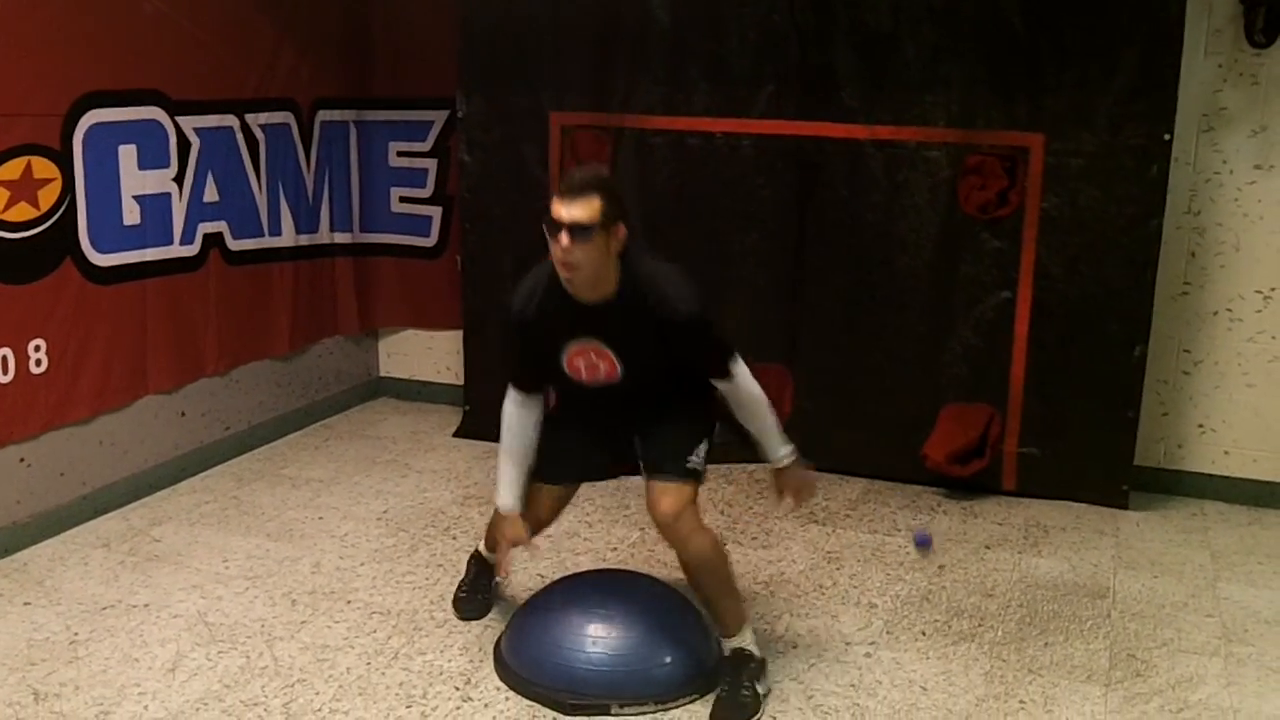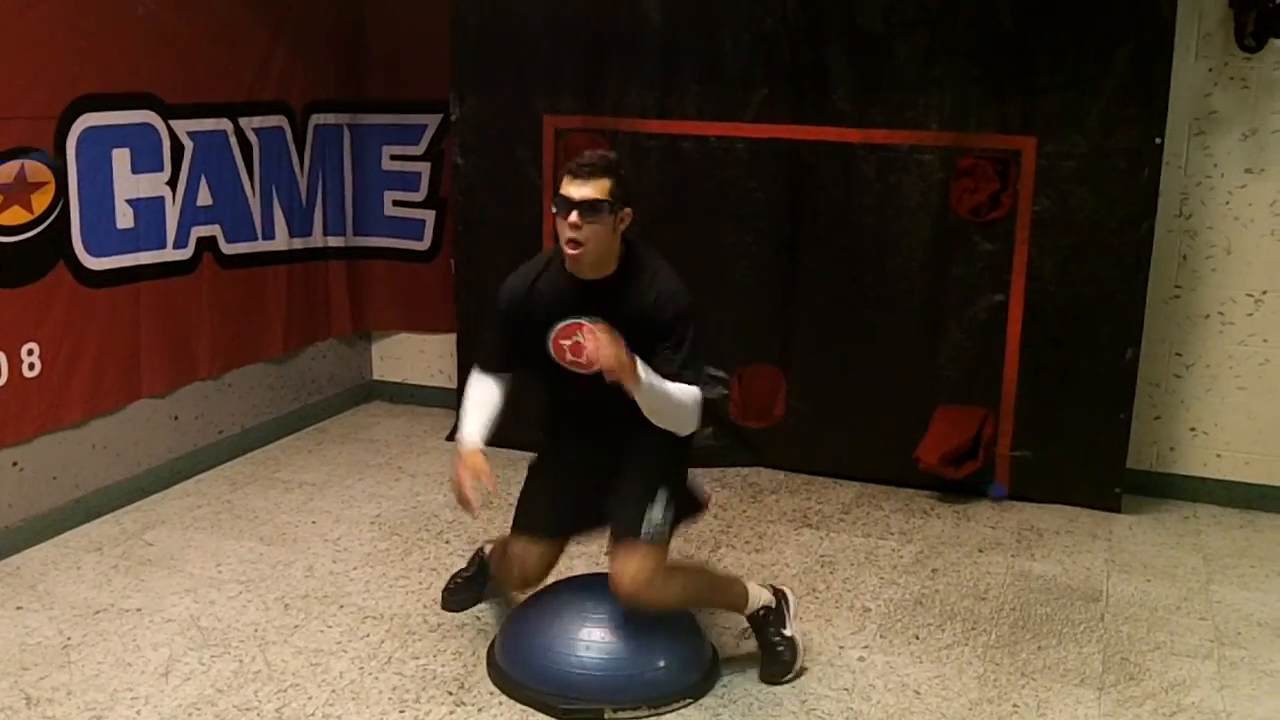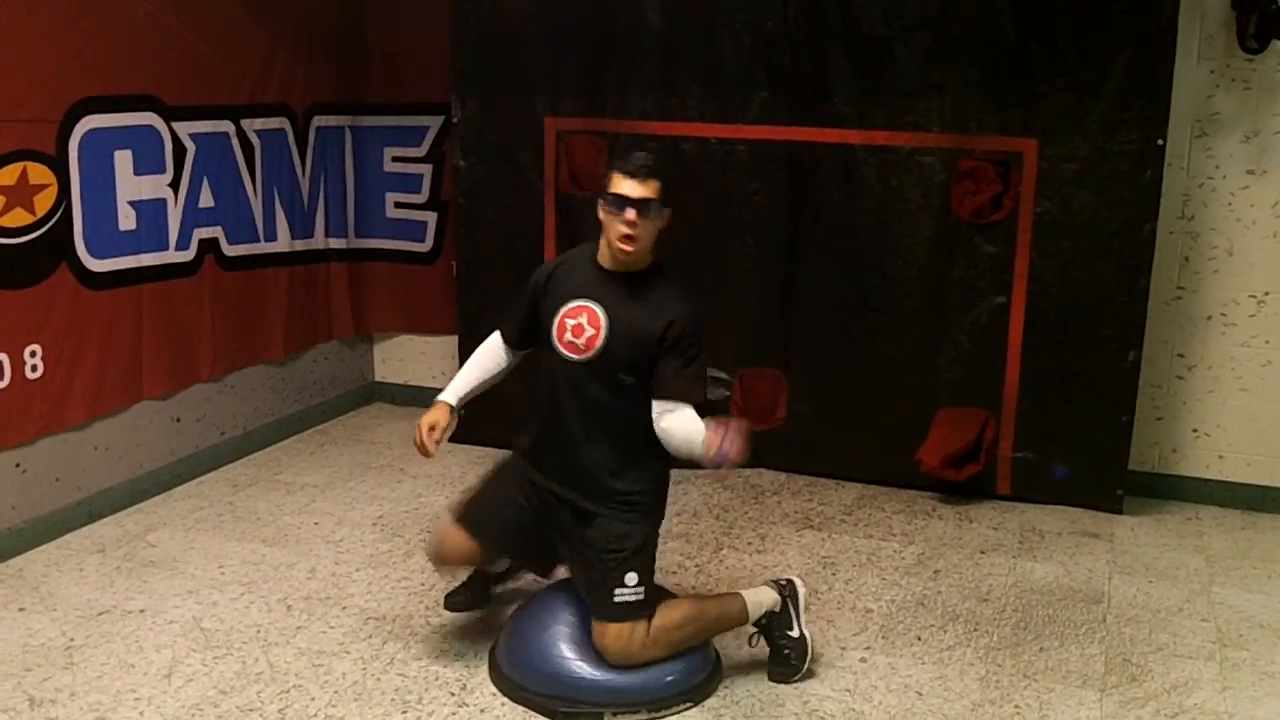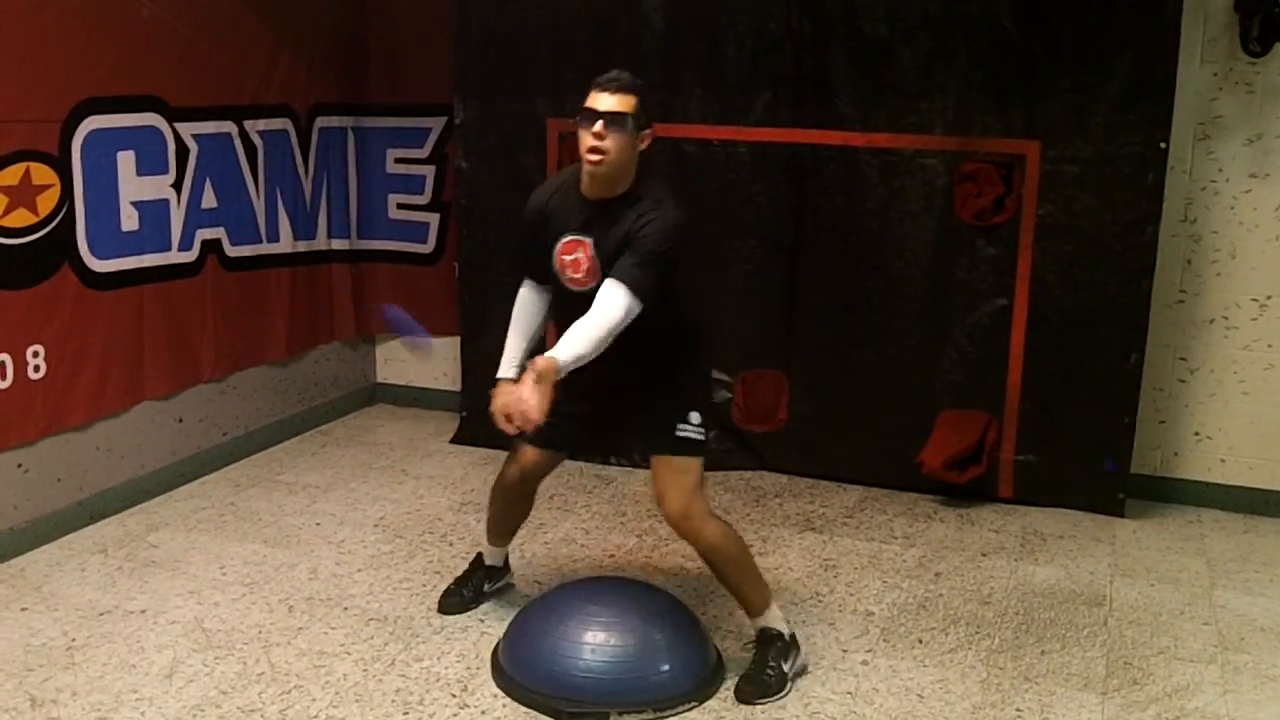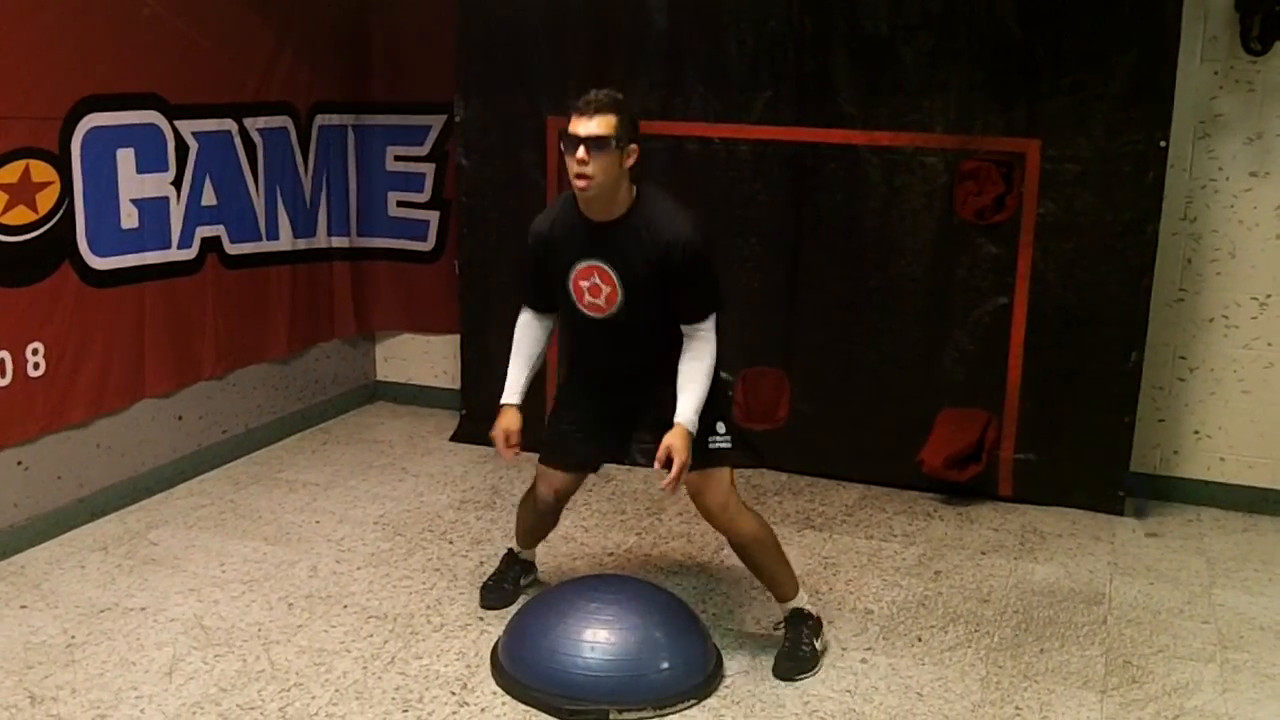
dt=0.5s
person 1, frame 1
left shoulder: (668, 301)
right shoulder: (534, 302)
left elbow: (732, 379)
right elbow: (525, 400)
left wrist: (783, 457)
right wrist: (507, 503)
left hip: (674, 405)
right hip: (586, 411)
left knee: (672, 512)
right knee: (532, 510)
left ankle: (743, 650)
right ankle: (488, 560)
person 1, frame 2
left shoulder: (659, 293)
right shoulder: (529, 287)
left elbow: (684, 414)
right elbow: (490, 372)
left wrist: (633, 376)
right wrist: (471, 441)
left hip: (646, 442)
right hip: (570, 444)
left knee: (634, 582)
right knee: (520, 573)
left ankle: (765, 605)
right ankle: (493, 558)
person 1, frame 3
left shoulder: (673, 309)
right shoulder: (558, 274)
left elbow: (672, 416)
right elbow: (508, 342)
left wrist: (704, 439)
right wrist: (447, 401)
left hip: (621, 489)
right hip: (542, 465)
left knee: (621, 645)
right knee: (449, 550)
left ankle: (771, 603)
right ankle: (501, 558)
person 1, frame 4
left shoulder: (654, 216)
right shoulder: (549, 201)
left elbow: (610, 312)
right elbow: (537, 288)
left wrist: (549, 366)
right wrist: (509, 373)
left hip: (661, 372)
right hip: (579, 366)
left knee: (683, 509)
right knee: (518, 469)
left ankle: (776, 635)
right ankle: (490, 566)
person 1, frame 5
left shoulder: (672, 233)
right shoulder: (550, 229)
left elbow: (700, 335)
right elbow: (536, 316)
left wrist: (683, 423)
right wrist: (512, 400)
left hip: (672, 385)
right hip: (590, 384)
left knee: (719, 504)
right knee: (547, 491)
left ankle: (800, 614)
right ankle: (520, 561)
